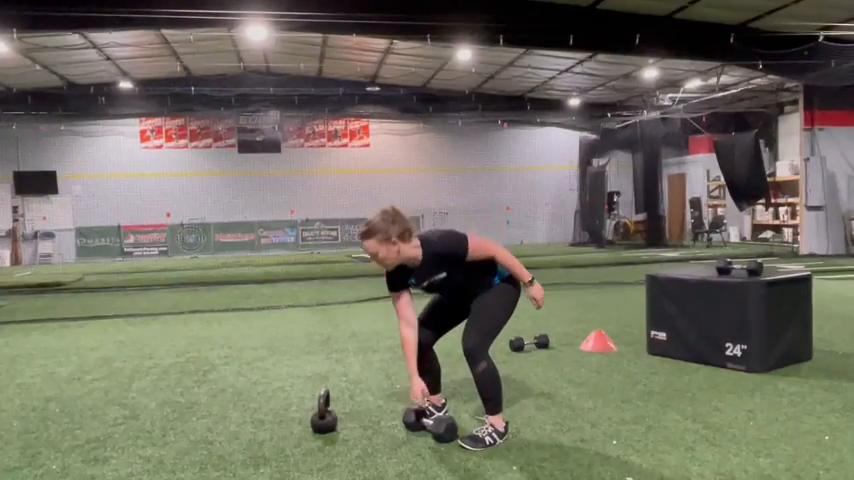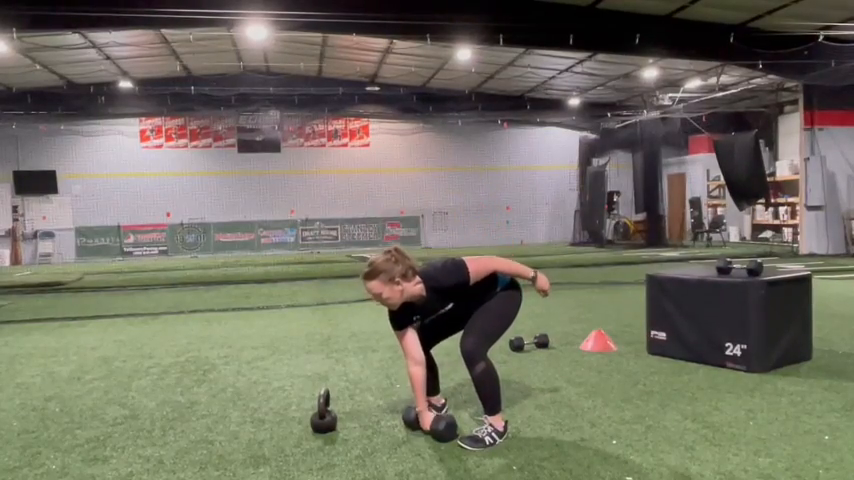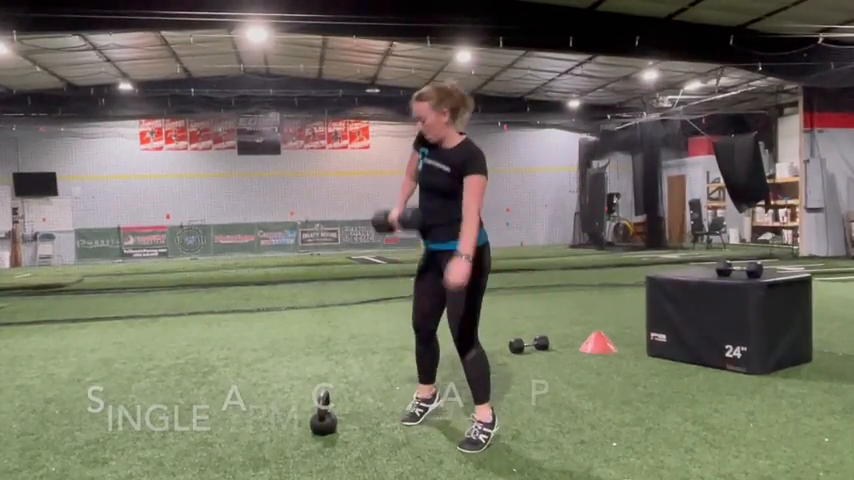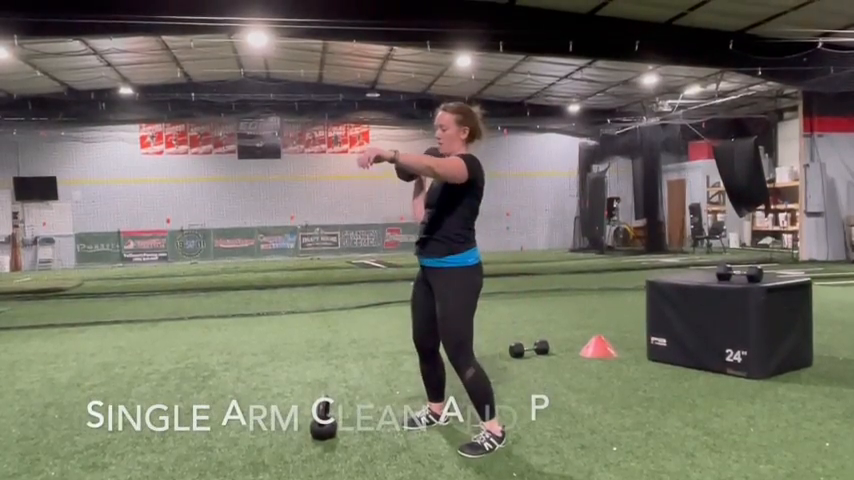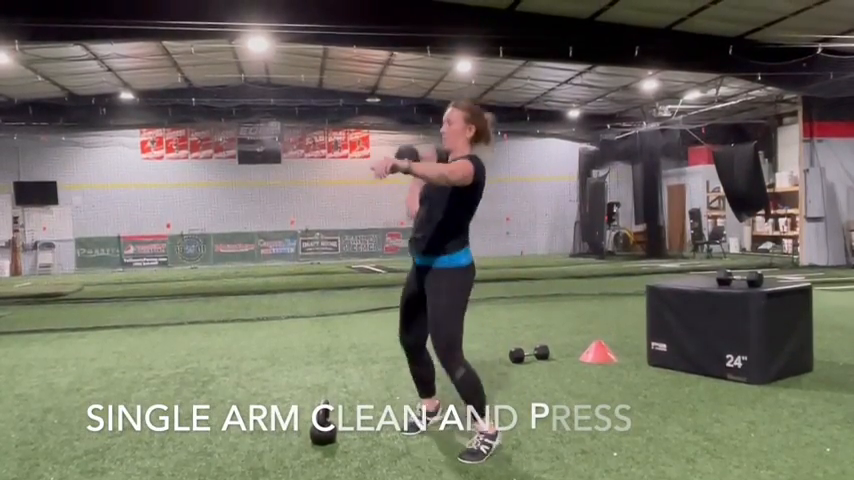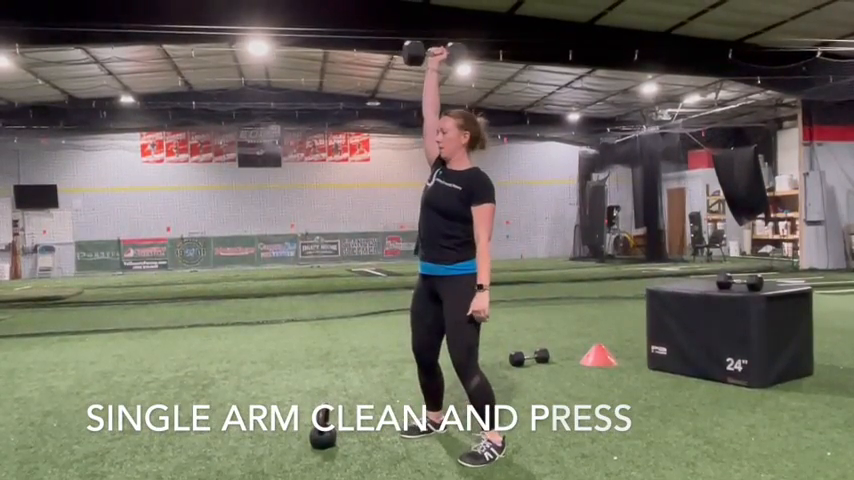
dt=0.7s
person 1, frame 1
left shoulder: (441, 245)
right shoulder: (397, 274)
left elbow: (495, 250)
right elbow: (409, 327)
left wrist: (529, 283)
right wrist: (415, 378)
left hip: (498, 285)
left knee: (473, 345)
right knee: (423, 338)
left ankle: (497, 425)
right ankle: (436, 403)
person 1, frame 2
left shoulder: (441, 277)
right shoulder: (401, 312)
left elbow: (491, 263)
right elbow: (415, 361)
left wrist: (534, 277)
right wrist: (421, 410)
left hip: (501, 294)
left knee: (471, 348)
right knee: (419, 342)
left ankle: (496, 424)
right ankle: (435, 403)
person 1, frame 3
left shoulder: (470, 155)
right shoulder: (424, 142)
left elbow: (471, 212)
right elbow: (411, 176)
left wrist: (464, 258)
right wrist: (398, 207)
left hip: (465, 255)
right hip: (433, 254)
left knee: (464, 333)
right knee: (423, 326)
left ankle: (486, 417)
right ankle: (426, 395)
person 1, frame 4
left shoulder: (468, 166)
right shoulder: (443, 172)
left elbow: (433, 166)
right elbow: (422, 215)
left wrist: (388, 155)
right wrist: (418, 180)
left hip: (458, 272)
right hip: (429, 269)
left knee: (458, 351)
right knee: (424, 344)
left ankle: (493, 429)
right ankle: (436, 410)
person 1, frame 5
left shoulder: (471, 166)
right shoulder: (441, 165)
left elbow: (442, 175)
right elbow: (416, 208)
left wrist: (400, 165)
right wrist: (410, 165)
left hip: (450, 271)
right hip: (422, 268)
left knee: (448, 352)
right knee: (410, 342)
left ankle: (487, 429)
right ankle: (429, 405)
person 1, frame 6
left shoulder: (477, 182)
right shoulder: (438, 168)
left elbow: (483, 241)
right elbow: (428, 112)
left wrist: (483, 290)
right wrist: (432, 67)
left hip: (460, 282)
right hip: (428, 279)
left knee: (464, 361)
right knee: (423, 354)
left ankle: (494, 439)
right ankle: (435, 418)
